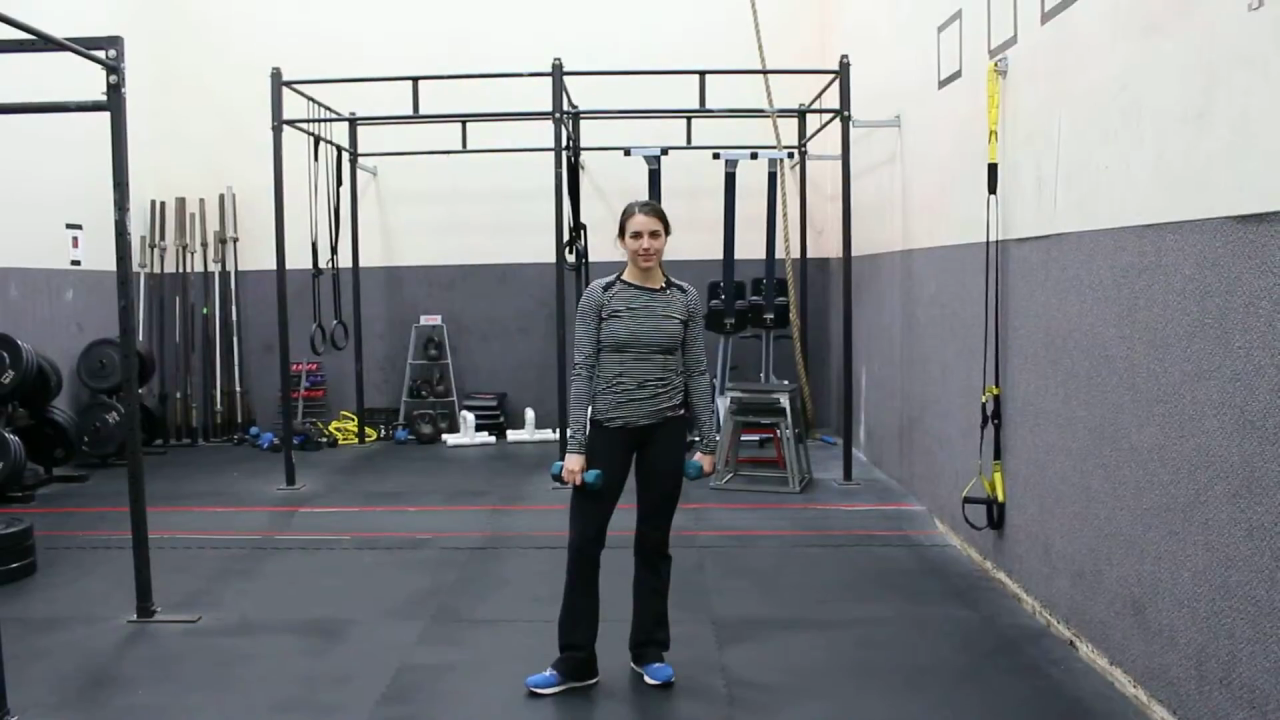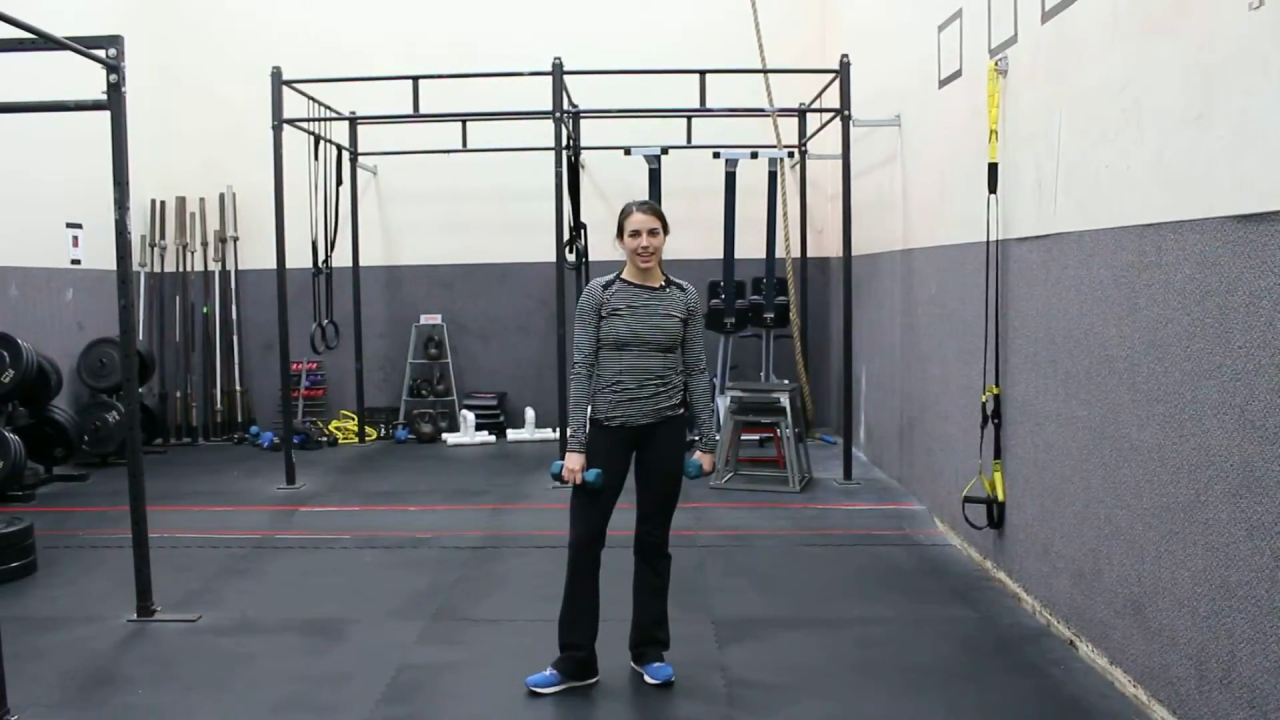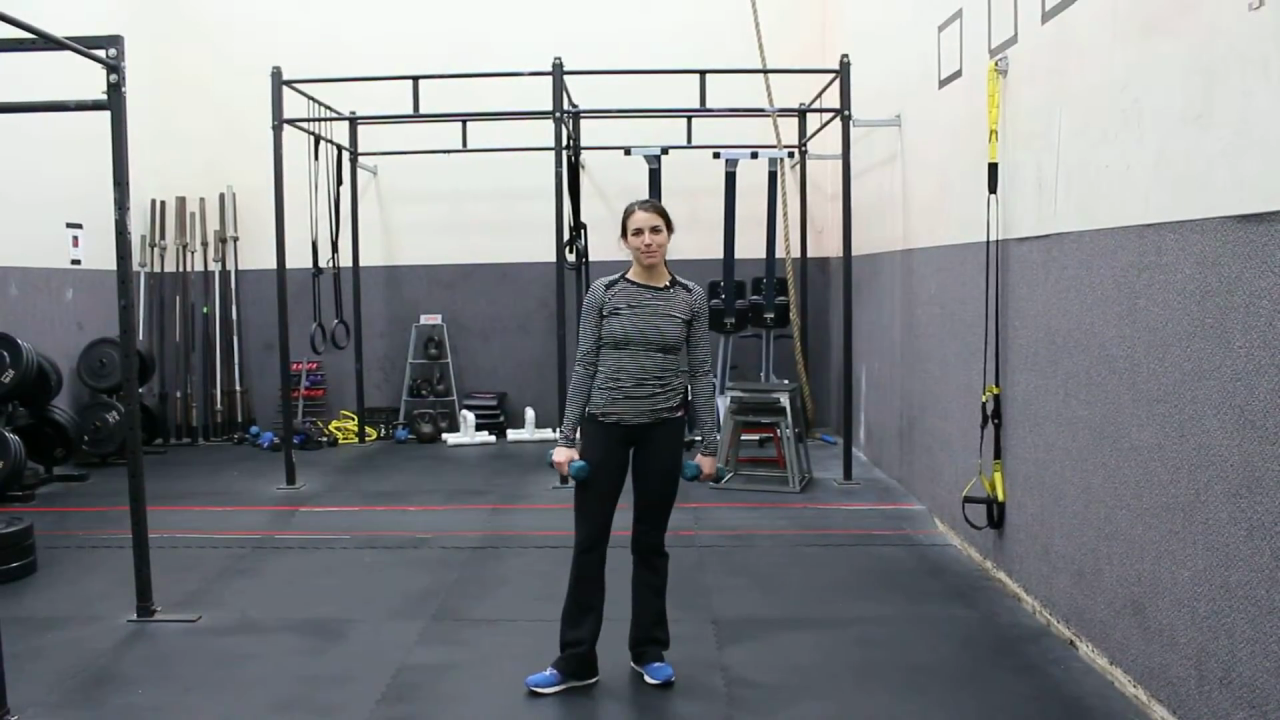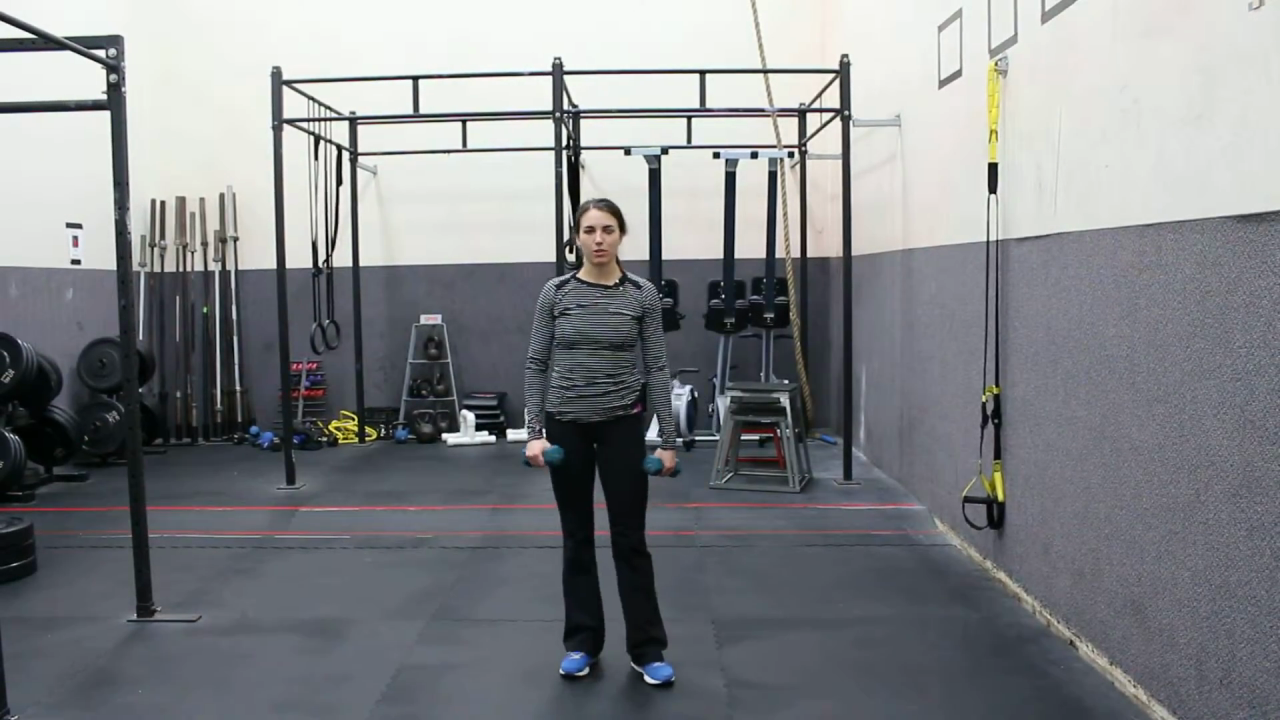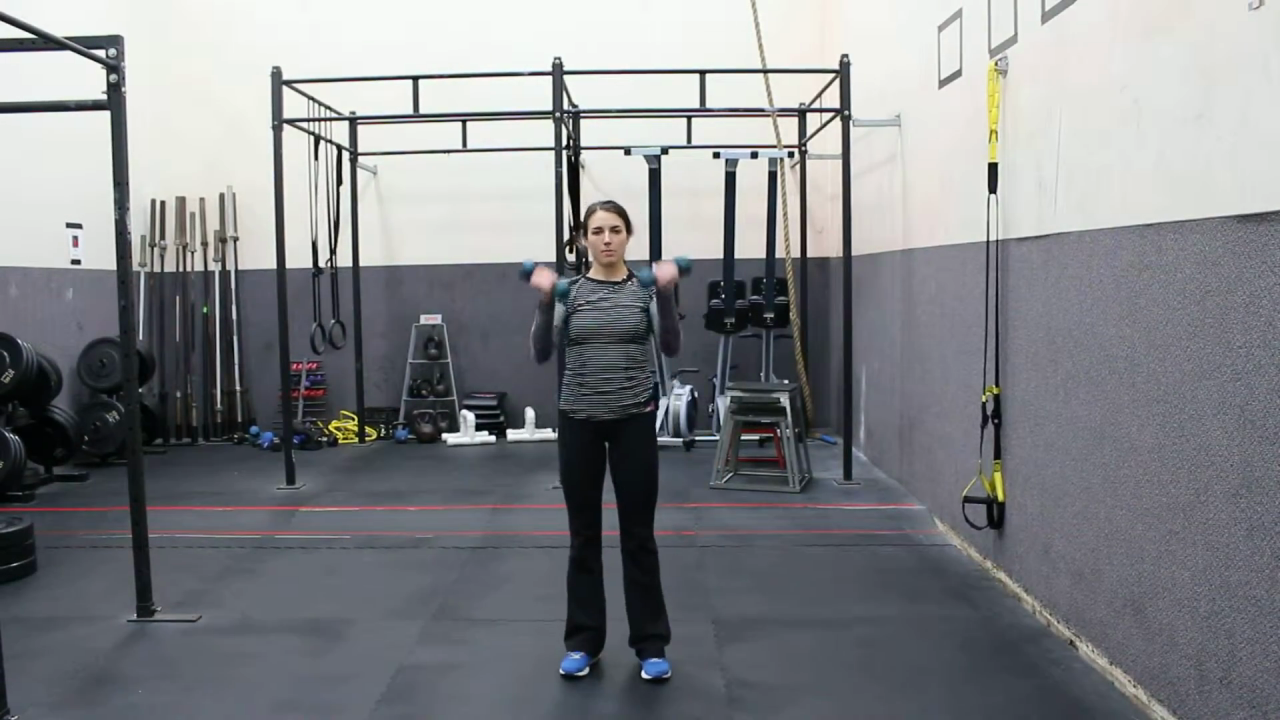
dt=1s
person 1, frame 1
left shoulder: (686, 298)
right shoulder: (599, 294)
left elbow: (697, 373)
right elbow: (582, 371)
left wrist: (708, 442)
right wrist: (575, 445)
left hip: (665, 430)
right hip: (609, 428)
left knee: (654, 542)
right knee: (583, 541)
left ankle: (650, 652)
right ankle: (575, 661)
person 1, frame 2
left shoulder: (685, 296)
right shoulder: (598, 293)
left elbow: (696, 372)
right elbow: (581, 370)
left wrist: (707, 441)
right wrist: (575, 444)
left hip: (664, 430)
right hip: (608, 428)
left knee: (653, 541)
right knee: (584, 540)
left ankle: (649, 652)
right ankle: (575, 661)
person 1, frame 3
left shoulder: (691, 297)
right shoulder: (603, 292)
left elbow: (701, 373)
right elbow: (584, 366)
left wrist: (709, 444)
right wrist: (566, 436)
left hip: (662, 429)
right hip: (606, 425)
left knee: (650, 542)
right knee: (589, 541)
left ankle: (649, 652)
right ankle: (576, 660)
person 1, frame 4
left shoulder: (643, 294)
right shoulder: (554, 292)
left elbow: (656, 369)
right elbow: (536, 365)
left wrist: (668, 439)
right wrist: (534, 431)
left hip: (622, 425)
right hip: (566, 425)
left knee: (629, 539)
right knee: (577, 537)
left ankle: (647, 649)
right ankle: (581, 642)
person 1, frame 5
left shoulder: (646, 288)
right shoulder: (568, 291)
left elbow: (670, 347)
right elbow: (541, 353)
left wrist: (668, 292)
right wrist: (543, 300)
left hip: (634, 420)
right hip: (579, 421)
left knee: (638, 534)
right knee: (584, 534)
left ankle: (650, 644)
right ankle: (582, 642)
